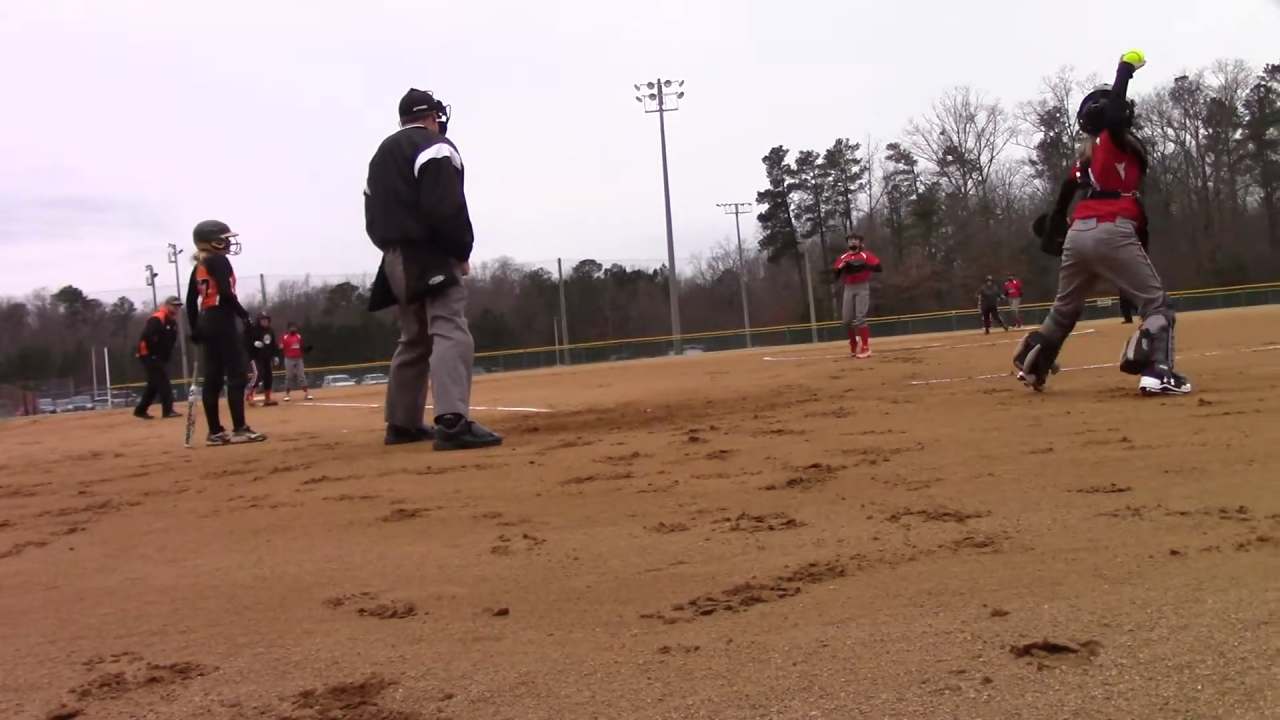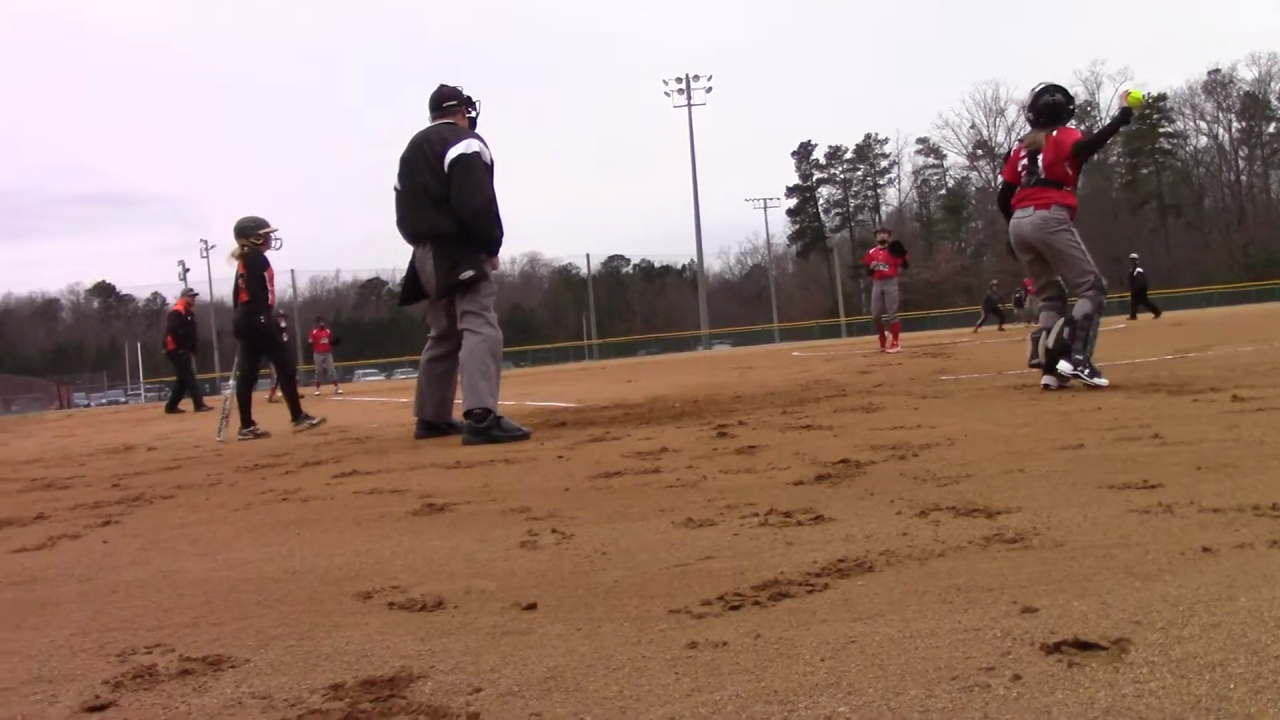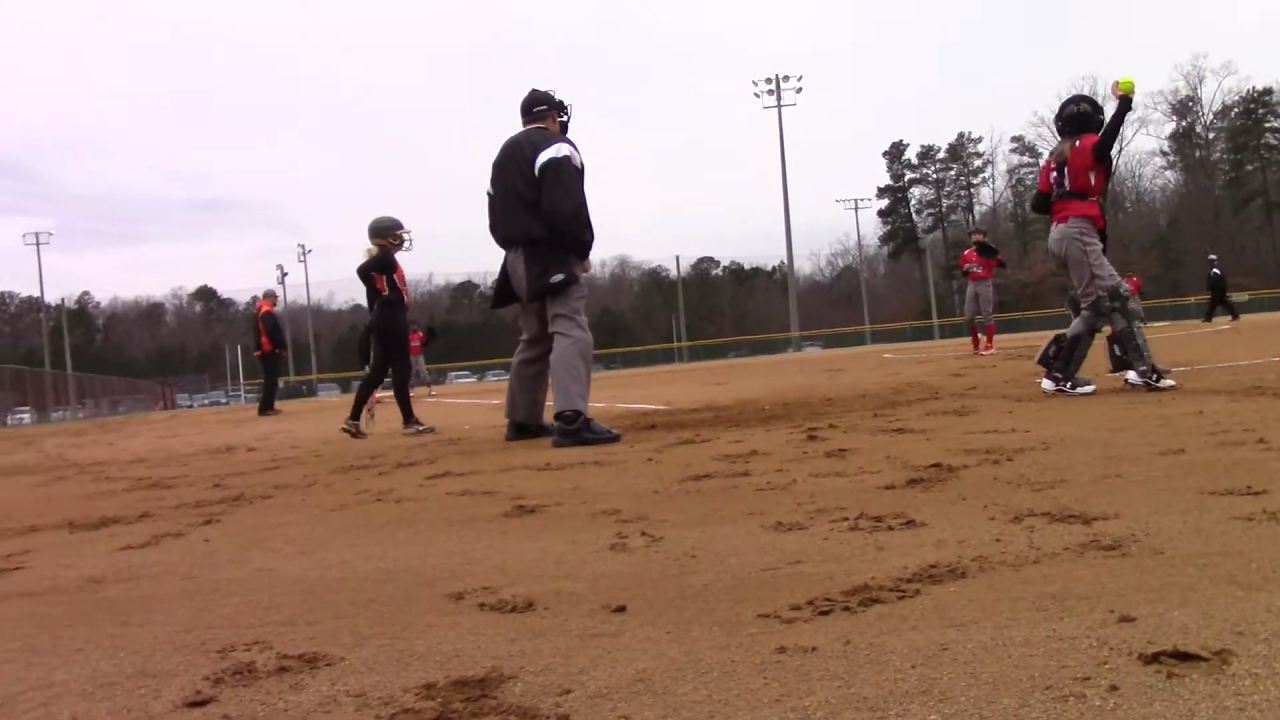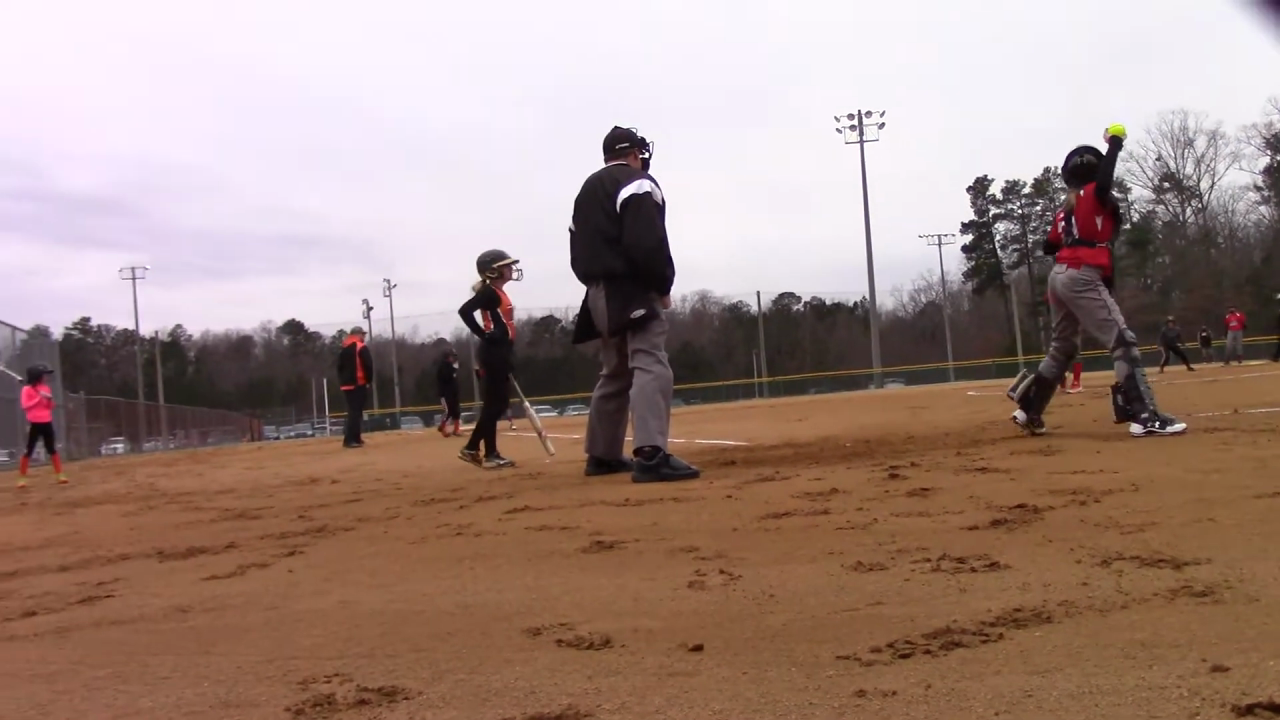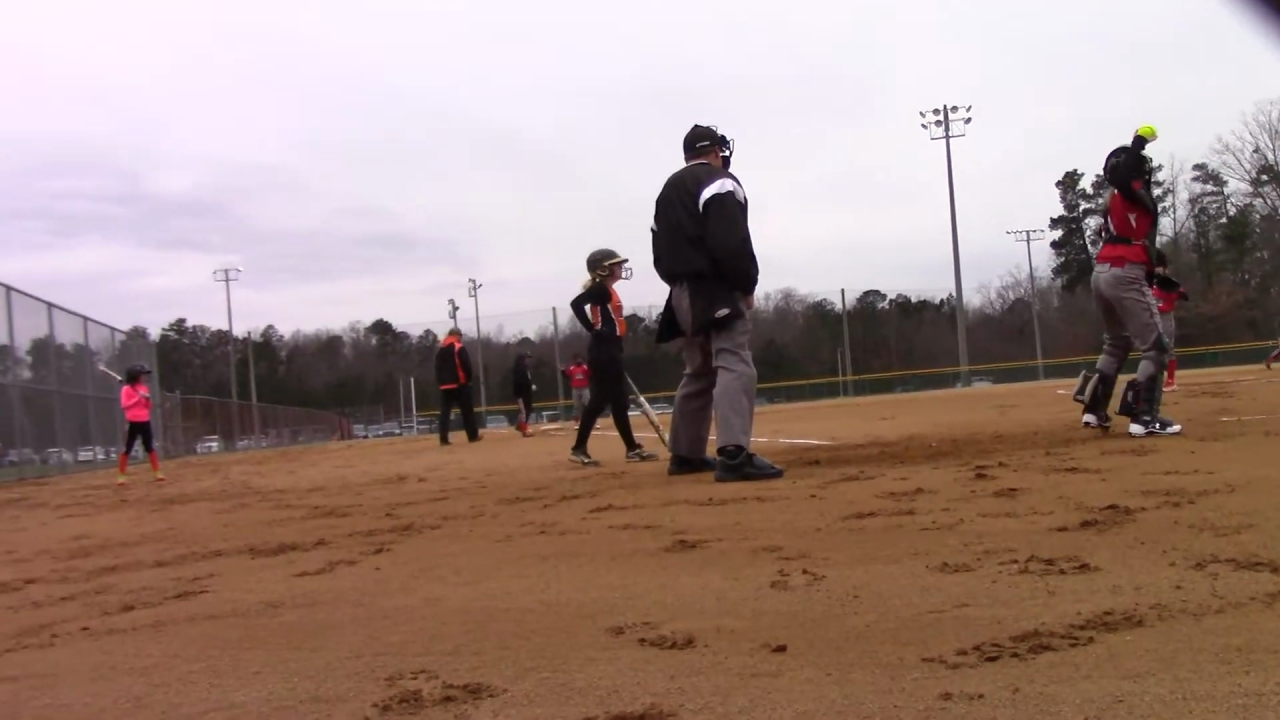
dt=0.5s
person 1, frame 1
left shoulder: (381, 155)
right shoulder: (436, 147)
left elbow: (373, 214)
right elbow: (446, 208)
left wrist: (393, 248)
right wrist: (462, 251)
left hip: (396, 260)
right hip: (429, 257)
left knee: (414, 340)
right knee: (450, 334)
left ankle: (402, 423)
right ankle: (452, 423)
person 1, frame 2
left shoulder: (411, 150)
right shoulder: (465, 143)
left elbow: (403, 210)
right elbow: (476, 204)
left wrist: (423, 242)
right wrist: (492, 247)
left hip: (426, 255)
right hip: (459, 251)
left knee: (443, 334)
right knee: (479, 328)
left ankle: (431, 417)
right ankle: (481, 418)
person 1, frame 3
left shoulder: (504, 155)
right shoulder: (556, 147)
left elbow: (496, 214)
right elbow: (566, 208)
left wrist: (515, 248)
right wrist: (582, 250)
left hip: (518, 259)
right hip: (551, 256)
left knee: (535, 338)
right knee: (570, 331)
left ankle: (523, 419)
right ankle: (572, 420)
person 1, frame 4
left shoulder: (586, 190)
right shoulder: (638, 183)
left elbow: (578, 249)
right elbow: (647, 243)
left wrist: (596, 283)
right wrist: (663, 285)
left hip: (599, 293)
right hip: (631, 290)
left knee: (615, 372)
right knee: (650, 367)
left ankle: (602, 454)
right ankle: (650, 455)
person 1, frame 5
left shoulder: (667, 191)
right shoulder: (720, 183)
left elbow: (660, 250)
right elbow: (731, 243)
left wrist: (680, 283)
right wrist: (748, 286)
left hip: (683, 294)
right hip: (716, 291)
left knee: (698, 373)
right knee: (734, 366)
left ankle: (686, 454)
right ankle: (734, 455)
person 2, frame 1
left shoulder: (1085, 152)
right shoulder: (1115, 141)
left elbow: (1065, 191)
right elbow: (1117, 112)
left wrist: (1056, 224)
right wrist: (1125, 70)
left hip: (1077, 234)
right hip: (1114, 233)
left knee: (1066, 307)
right knee: (1156, 303)
left ankle: (1030, 367)
right ankle: (1156, 372)
person 2, frame 2
left shoulder: (1020, 147)
right shoulder: (1065, 136)
left elbow: (1004, 196)
right elbow: (1084, 148)
right wrist: (1123, 115)
left hip: (1019, 223)
right hip: (1050, 220)
left knee: (1051, 296)
right knee: (1091, 289)
left ankle: (1051, 368)
right ankle: (1076, 359)
person 2, frame 3
left shoulder: (1054, 157)
right shoulder: (1090, 146)
left elbow: (1038, 204)
right elbow: (1107, 140)
right wrist: (1123, 102)
left hip: (1060, 233)
right hip: (1079, 232)
left knee: (1118, 297)
right knee: (1097, 305)
left ankle: (1141, 368)
right ankle: (1059, 375)
person 2, frame 4
left shoulder: (1065, 208)
right shoulder: (1096, 195)
left elbow: (1049, 247)
right elbow: (1105, 181)
right wrist: (1114, 142)
left hip: (1059, 277)
right hip: (1083, 279)
left knee: (1062, 349)
right knee: (1123, 343)
left ankle: (1027, 409)
right ankle: (1144, 416)
person 2, frame 5
left shoulder: (1116, 199)
right shoulder: (1133, 193)
right elbow: (1120, 179)
right wrist: (1138, 145)
left hip: (1101, 274)
right hip: (1125, 275)
left knee: (1116, 345)
right knee: (1154, 346)
left ankle: (1094, 410)
right ankle: (1144, 416)
person 3, frame 1
left shoulder: (199, 267)
right shoulder: (219, 261)
left elbow: (191, 301)
right elbow: (226, 293)
left wrist: (195, 329)
right wrist: (245, 315)
left hip: (206, 323)
right hip: (221, 321)
left knee: (212, 378)
right knee: (237, 375)
left ankle: (215, 432)
right ankle: (239, 429)
person 3, frame 2
left shoulder: (243, 261)
right shoulder: (256, 257)
left elbow: (237, 294)
right elbow: (254, 288)
left wrist: (239, 324)
right wrist: (261, 315)
left hip: (245, 318)
right hip: (257, 318)
left knee: (247, 373)
right knee: (285, 366)
left ankle: (247, 425)
right ankle: (298, 417)
person 3, frame 3
left shoulder: (384, 260)
right shoulder: (385, 258)
left elbow: (371, 294)
right elbow: (362, 270)
left wrist: (375, 314)
right wrist: (380, 296)
left hip: (384, 318)
right hip: (391, 318)
left knee: (377, 371)
right knee: (401, 370)
left ankle: (354, 419)
right ankle: (409, 421)
person 3, frame 4
left shoulder: (499, 293)
right shoulder: (489, 293)
right elbow: (465, 310)
left wrist: (507, 359)
right wrist: (483, 334)
left hip: (499, 352)
right hip: (494, 352)
left knee: (496, 403)
right knee: (494, 403)
left ankle: (472, 447)
right ankle: (490, 454)
person 3, frame 5
left shoulder: (609, 291)
right shoulder: (601, 289)
right elbow: (576, 303)
right wrist: (593, 329)
left hip: (611, 350)
right hip: (604, 349)
left knee: (619, 400)
right knee: (600, 400)
left ankle: (632, 448)
right ankle: (579, 448)
